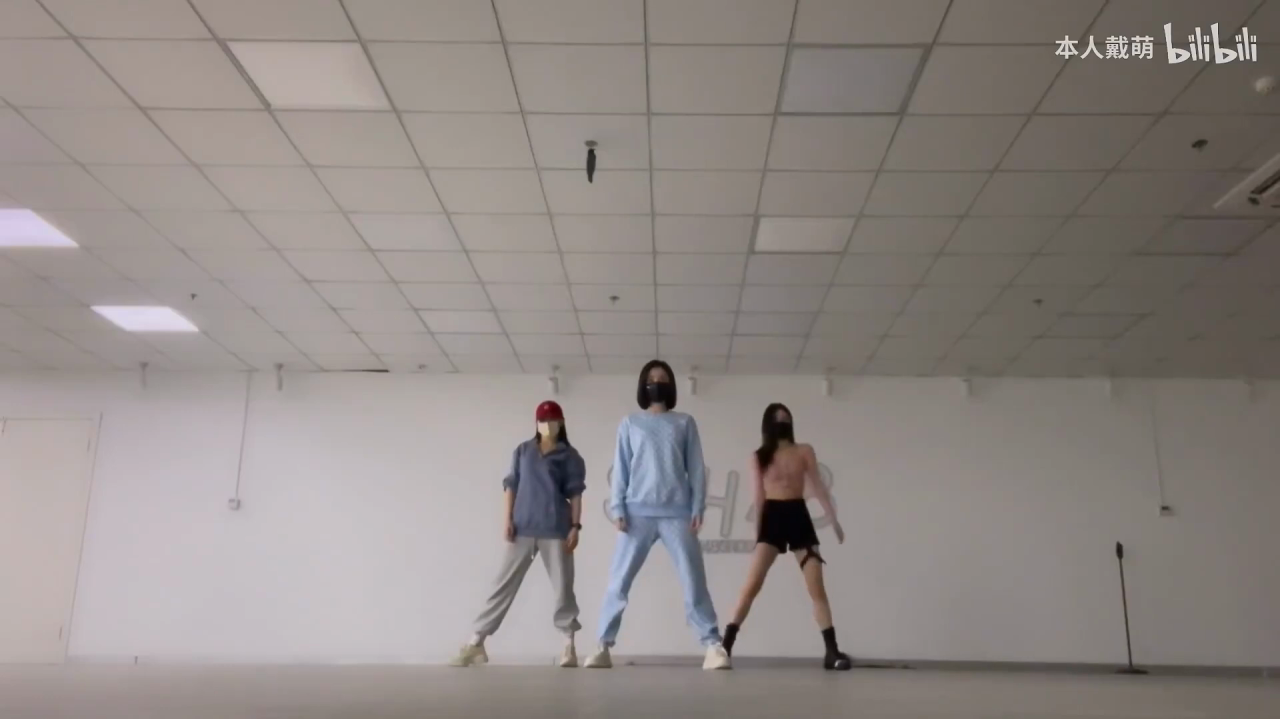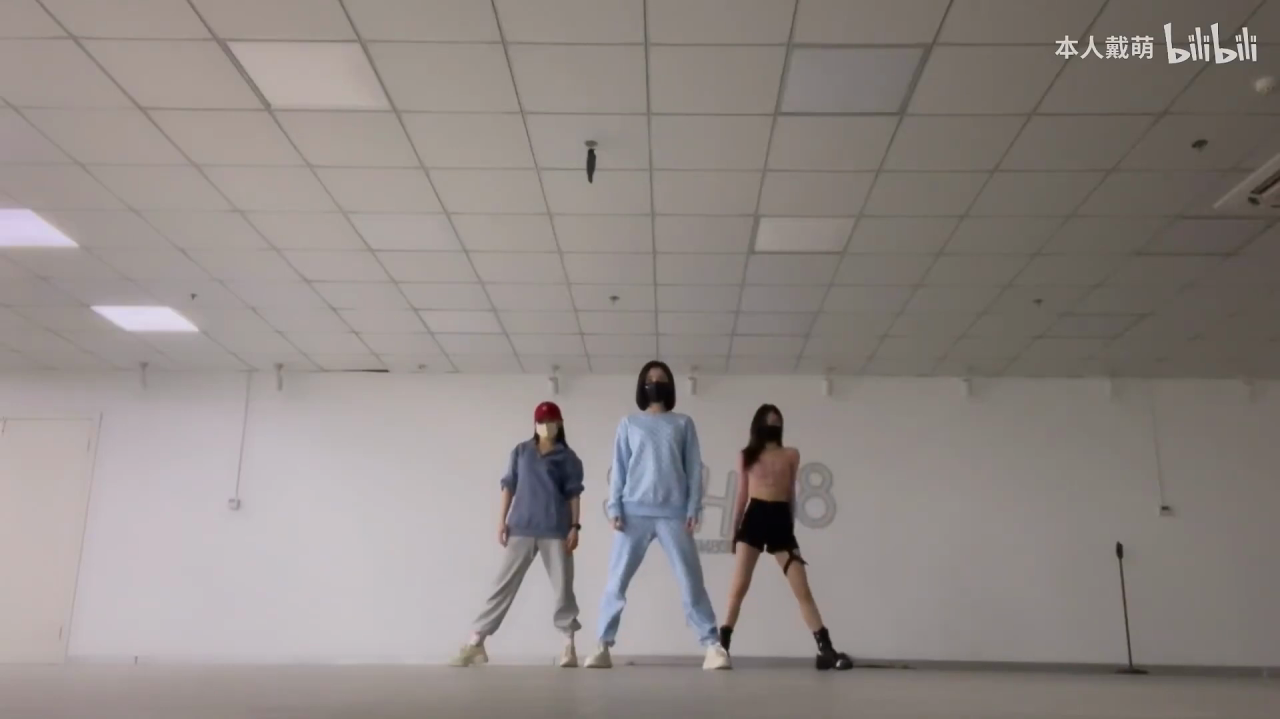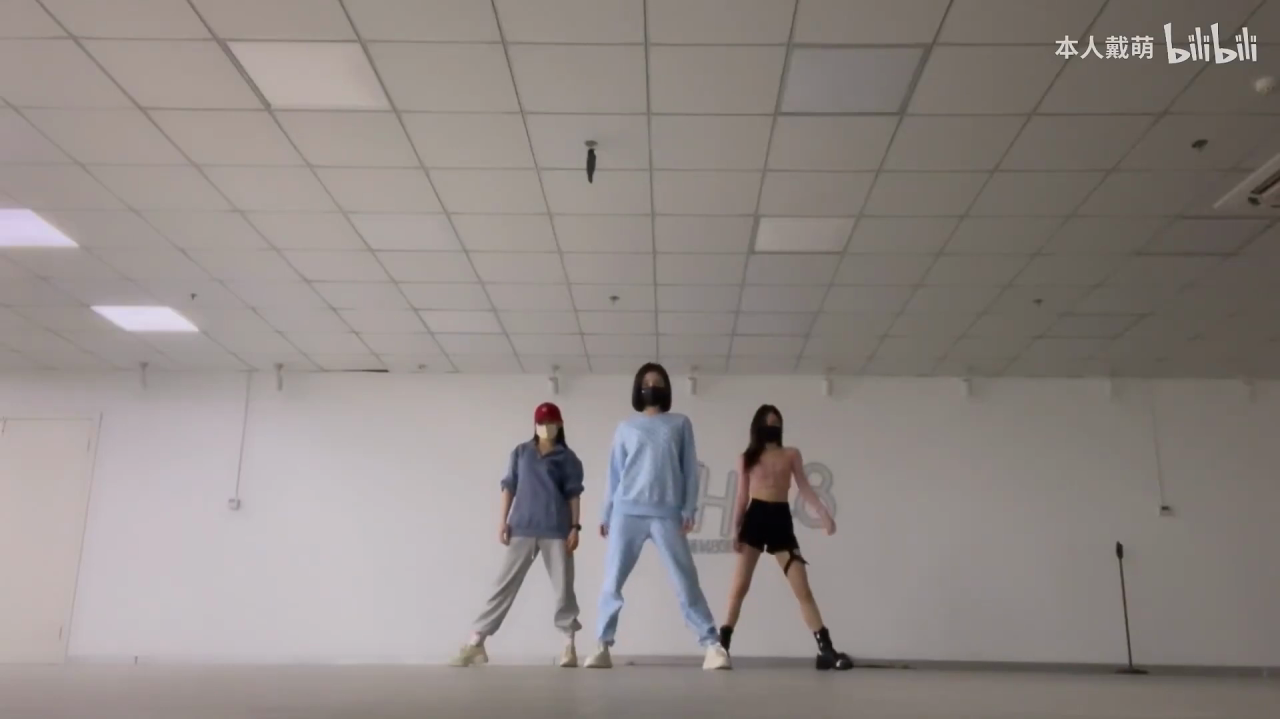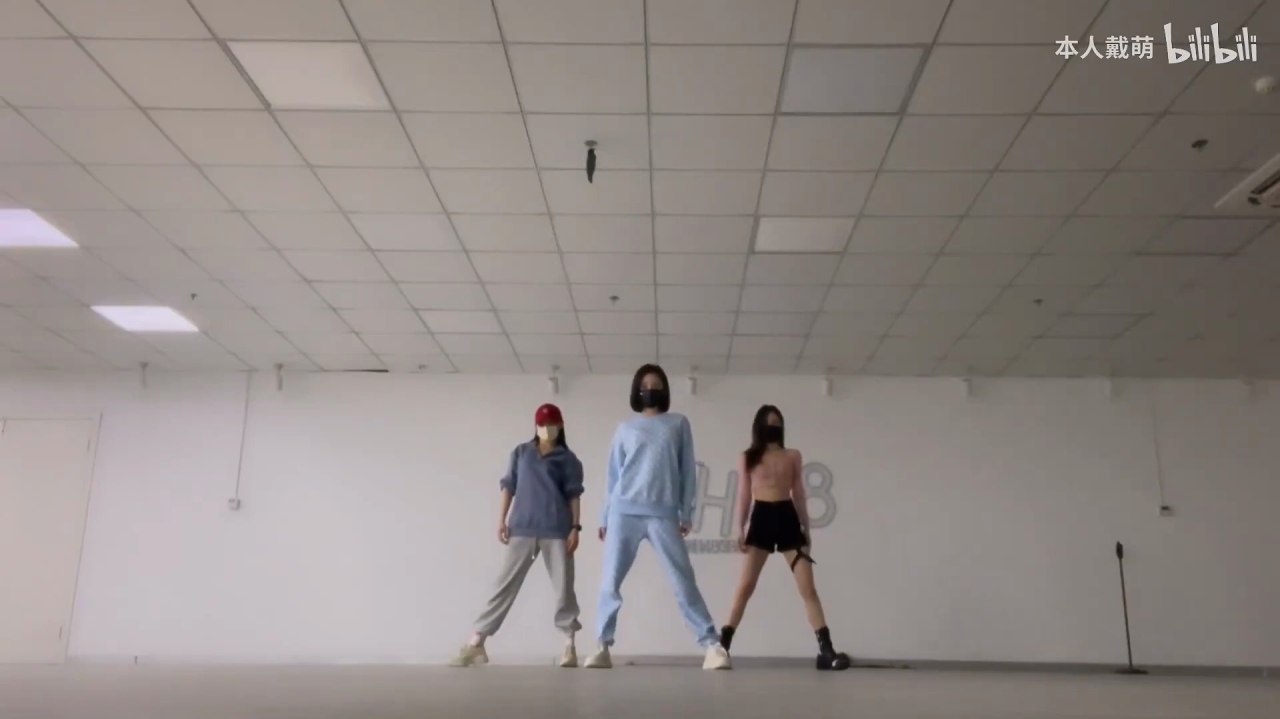
dt=0.5s
person 1, frame 1
left shoulder: (685, 423)
right shoulder: (630, 424)
left elbow: (695, 468)
right elbow: (620, 468)
left wrist: (697, 509)
right wrist: (617, 508)
left hip: (677, 513)
right hip: (638, 513)
left knee: (694, 580)
right knee: (619, 581)
left ankle: (713, 645)
right ankle: (604, 646)
person 1, frame 2
left shoulder: (683, 424)
right shoulder: (629, 424)
left elbow: (694, 469)
right elbow: (619, 468)
left wrist: (693, 509)
right wrist: (614, 507)
left hip: (673, 514)
right hip: (634, 512)
left knee: (691, 581)
right knee: (616, 581)
left ankle: (713, 645)
right ankle: (603, 646)
person 1, frame 3
left shoulder: (680, 424)
right shoulder: (626, 427)
left elbow: (690, 469)
right elbow: (615, 473)
left wrist: (689, 511)
right wrist: (606, 514)
left hip: (666, 514)
right hip: (627, 512)
left knee: (686, 581)
right knee: (612, 581)
left ankle: (712, 645)
right ankle: (603, 646)
person 1, frame 4
left shoulder: (678, 424)
right shoulder: (625, 428)
left elbow: (687, 471)
right elbow: (613, 475)
left wrist: (686, 513)
right wrist: (604, 517)
left hip: (662, 515)
right hip: (624, 512)
left knee: (683, 581)
right knee: (610, 581)
left ankle: (712, 645)
right ankle: (603, 646)
person 2, frame 1
left shoulder: (804, 451)
right shoulder: (759, 457)
left elbow: (817, 485)
right elbow: (760, 494)
left wrist: (833, 517)
right wrist: (758, 529)
left hip: (799, 518)
right hip: (773, 518)
left knee: (817, 588)
right knee: (752, 584)
left ankle: (832, 651)
right ankle: (726, 644)
person 2, frame 2
left shoulder: (791, 455)
right shoulder: (746, 456)
left elbow: (791, 493)
right elbow: (741, 494)
left wrist: (791, 526)
right wrist: (735, 530)
left hip: (780, 521)
right hip: (754, 518)
left knee: (802, 589)
right knee: (739, 587)
left ankle: (826, 650)
right ankle: (721, 647)
person 2, frame 3
left shoulder: (791, 455)
right shoulder: (747, 458)
left elbow: (804, 488)
right elbow: (742, 495)
left wrist: (824, 514)
right wrist: (735, 529)
left hip: (781, 520)
right hip: (754, 519)
left knee: (803, 589)
right knee: (739, 587)
left ankle: (826, 650)
right ankle: (722, 647)
person 2, frame 4
left shoulder: (793, 456)
right shoulder: (747, 458)
left elbow: (799, 494)
right elbow: (743, 495)
left wrist: (807, 530)
right wrist: (740, 529)
left hip: (788, 520)
right hip: (761, 520)
left knee: (808, 588)
right knee: (745, 586)
left ankle: (827, 651)
right ankle: (722, 646)
person 3, frame 1
left shoulder: (569, 456)
right shoulder: (523, 450)
left elbow: (575, 493)
right elbow: (511, 485)
left wrist: (575, 526)
right wrist: (508, 519)
left hip: (555, 529)
right hip: (524, 528)
left knee: (563, 586)
right knee: (505, 583)
left ankle: (569, 646)
right ankle: (476, 643)
person 3, frame 2
left shoulder: (567, 456)
right shoulder: (521, 451)
left elbow: (573, 493)
right elbow: (509, 486)
left wrist: (575, 526)
right wrist: (502, 520)
left hip: (555, 529)
right hip: (522, 527)
left knee: (563, 586)
right knee: (505, 583)
left ankle: (569, 646)
right ankle: (475, 643)
person 3, frame 3
left shoulder: (567, 457)
right shoulder: (521, 452)
left elbow: (573, 494)
right elbow: (509, 487)
left wrist: (575, 527)
right wrist: (503, 520)
left hip: (556, 529)
right hip: (523, 527)
left knee: (563, 586)
right knee: (506, 583)
left ankle: (569, 646)
right ankle: (476, 643)
person 3, frame 4
left shoulder: (567, 458)
right shoulder: (521, 452)
left elbow: (573, 495)
right elbow: (509, 486)
left wrist: (575, 527)
right wrist: (502, 519)
left hip: (557, 529)
right hip: (522, 528)
left knee: (564, 586)
right knee: (506, 584)
left ankle: (569, 646)
right ankle: (475, 643)
